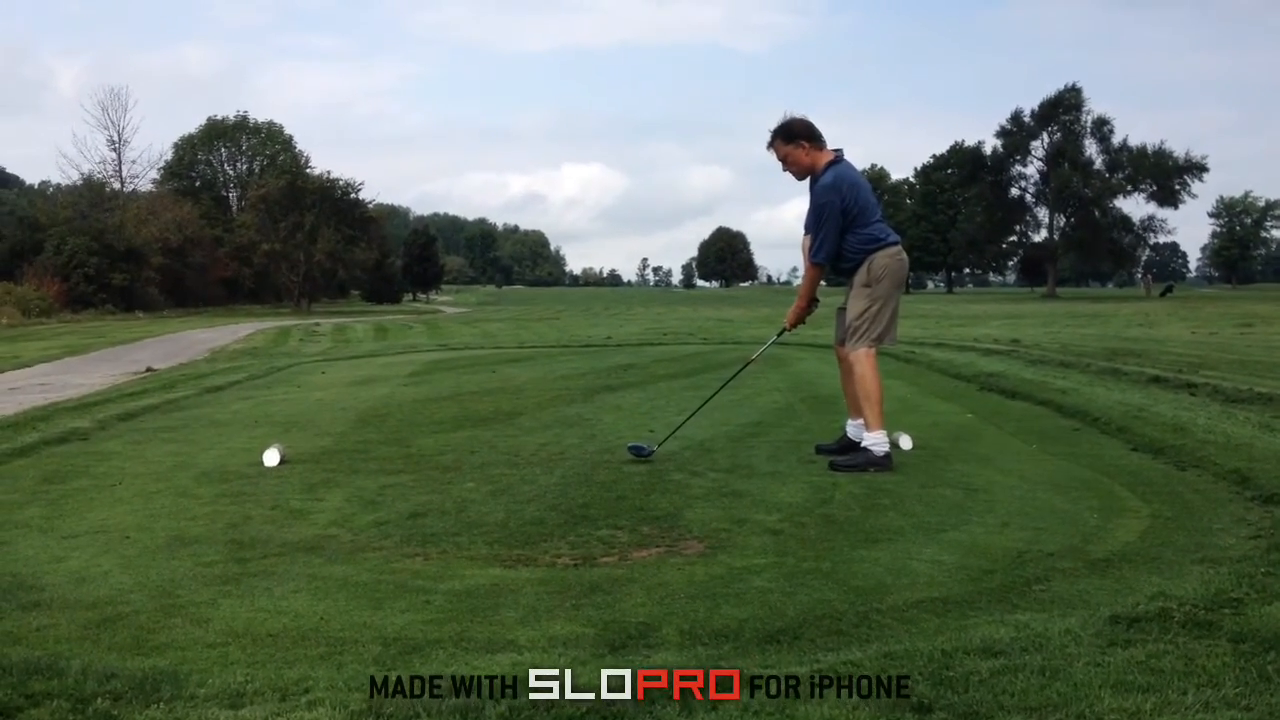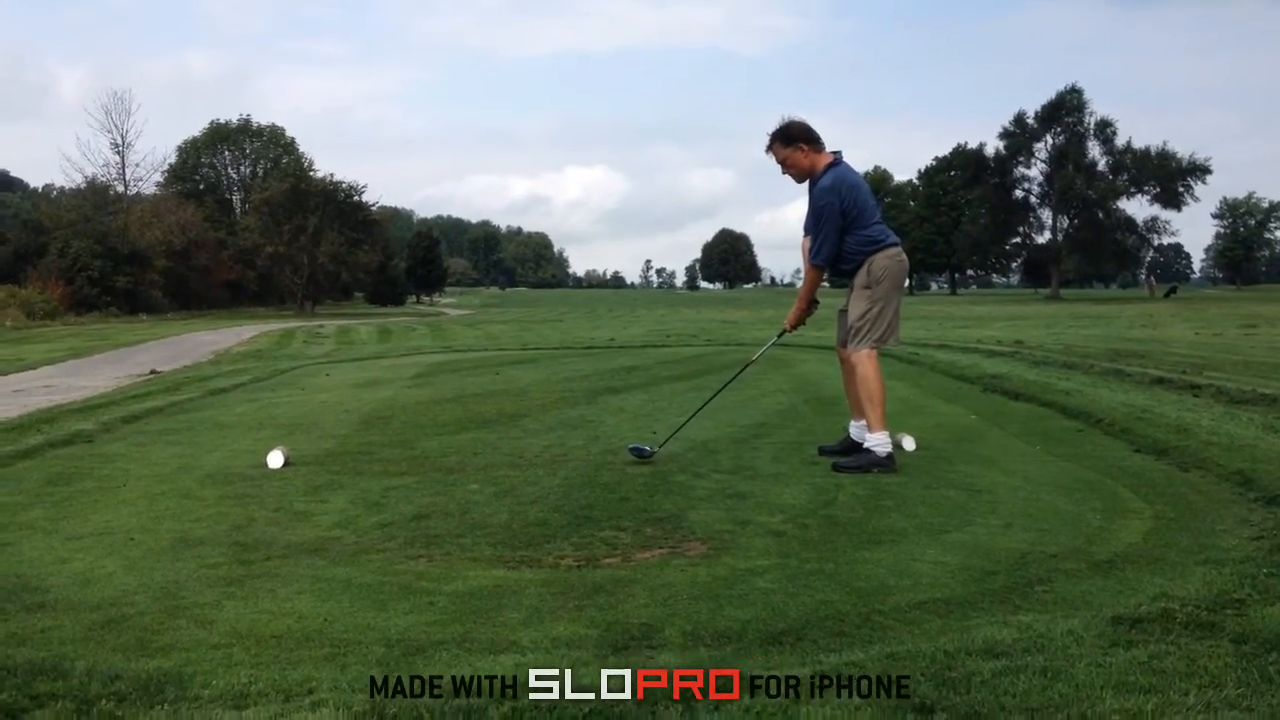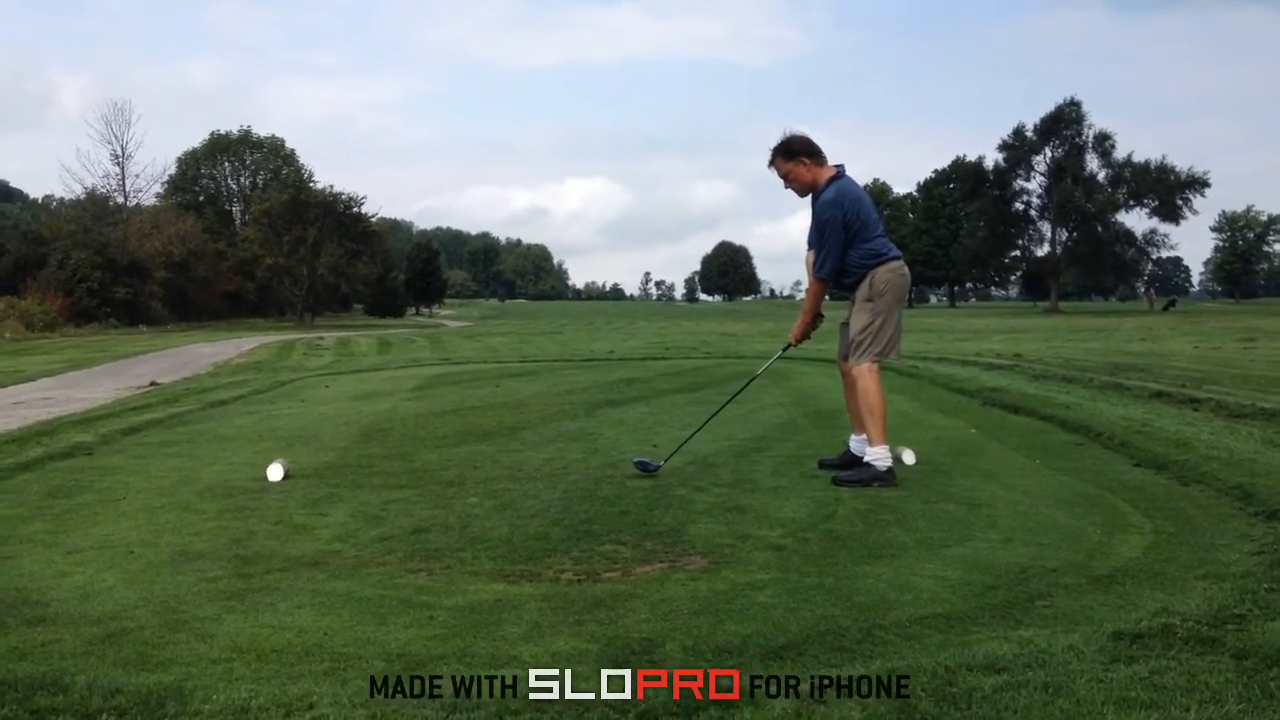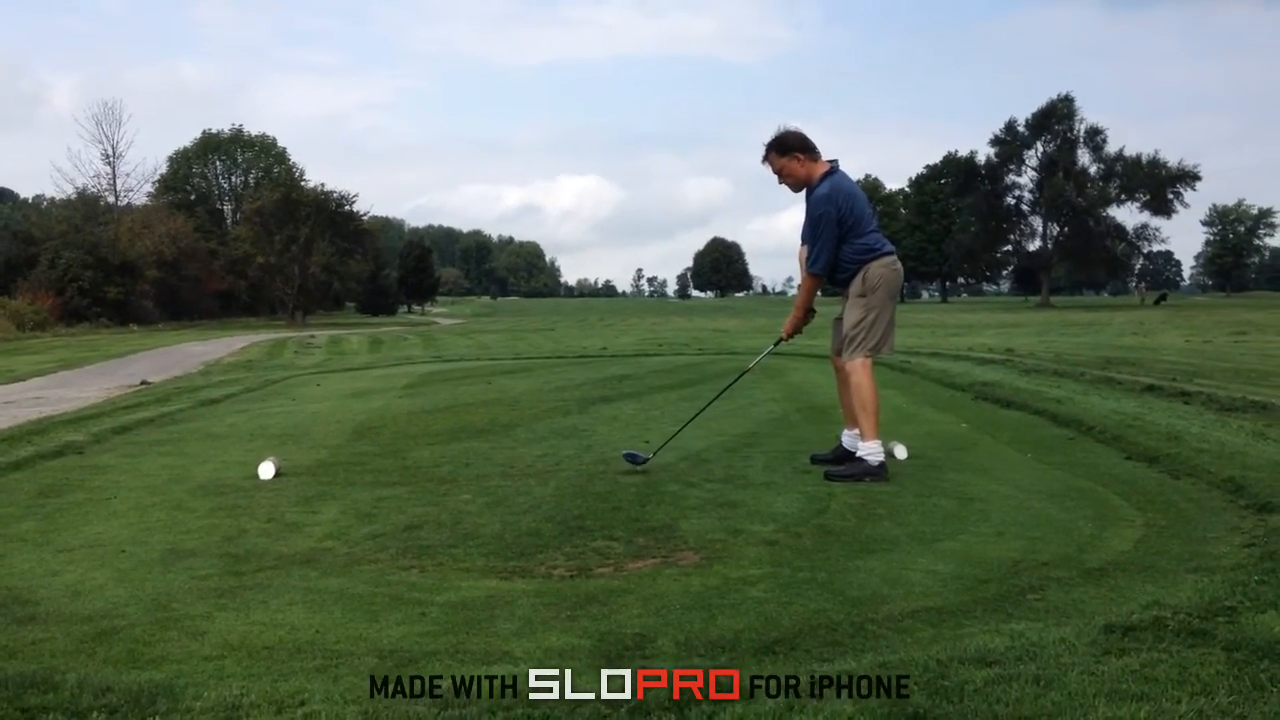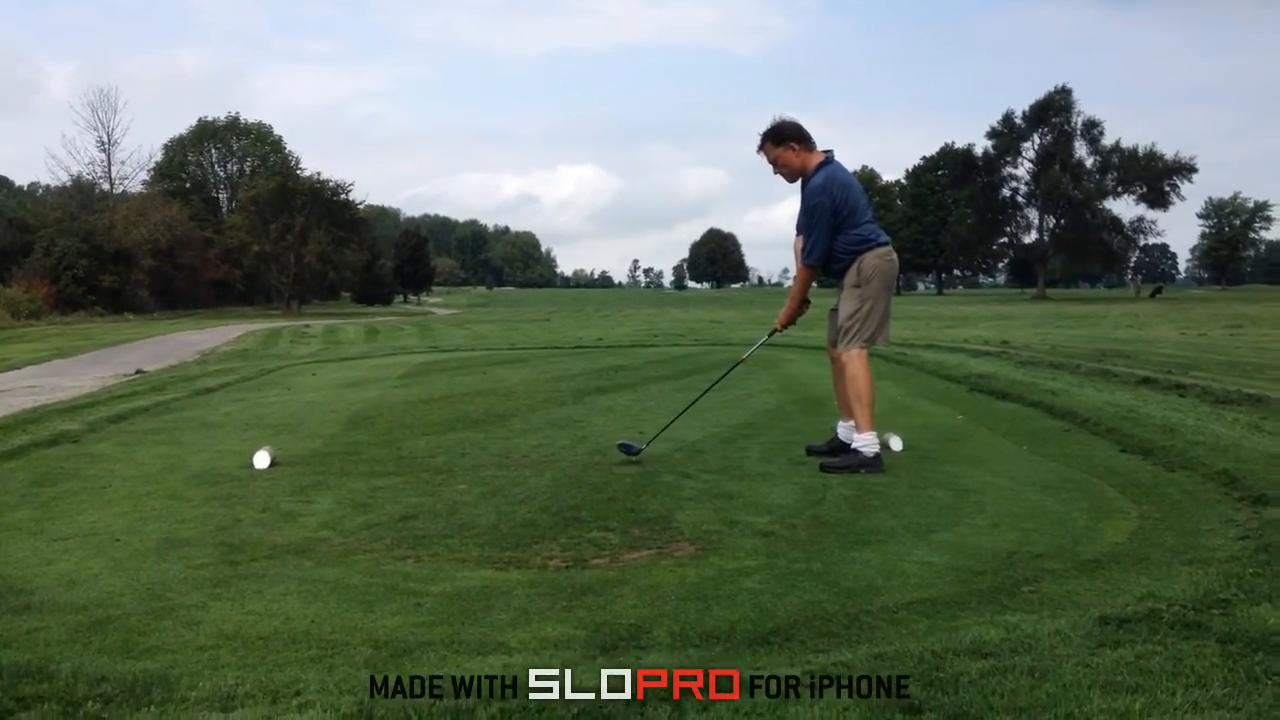
dt=0.5s
person 1, frame 1
left shoulder: (830, 185)
right shoulder: (830, 173)
left elbow: (821, 254)
right elbow: (812, 237)
left wrist: (801, 304)
right wrist: (807, 291)
left hip: (878, 264)
right hip: (868, 265)
left knee: (860, 349)
right knee: (844, 348)
left ankle: (877, 447)
right ankle: (856, 434)
person 1, frame 2
left shoulder: (828, 188)
right shoulder: (829, 175)
left elbow: (820, 257)
right elbow: (811, 239)
left wrist: (801, 305)
right wrist: (808, 294)
left hip: (878, 266)
right hip: (869, 267)
left knee: (863, 351)
right knee: (847, 349)
left ankle: (880, 448)
right ankle: (860, 434)
person 1, frame 3
left shoulder: (831, 200)
right shoulder: (832, 188)
left elbow: (825, 270)
right elbow: (815, 252)
left wrist: (806, 319)
right wrist: (812, 307)
left hip: (880, 279)
right hip: (871, 280)
left knee: (864, 364)
right knee: (848, 363)
left ankle: (879, 462)
right ankle: (860, 448)
person 1, frame 4
left shoulder: (825, 196)
right shoulder: (825, 183)
left elbow: (818, 265)
right elbow: (808, 246)
left wrist: (798, 314)
right wrist: (804, 300)
left hip: (873, 274)
right hip: (863, 275)
left knee: (857, 359)
right knee: (841, 358)
left ankle: (871, 456)
right ankle: (852, 443)
person 1, frame 5
left shoulder: (820, 186)
right shoulder: (821, 173)
left elbow: (813, 256)
right elbow: (803, 238)
left wrist: (793, 305)
right wrist: (799, 292)
left hip: (868, 265)
right hip: (858, 267)
left knee: (853, 350)
right knee: (837, 349)
left ankle: (867, 448)
right ankle: (847, 435)
